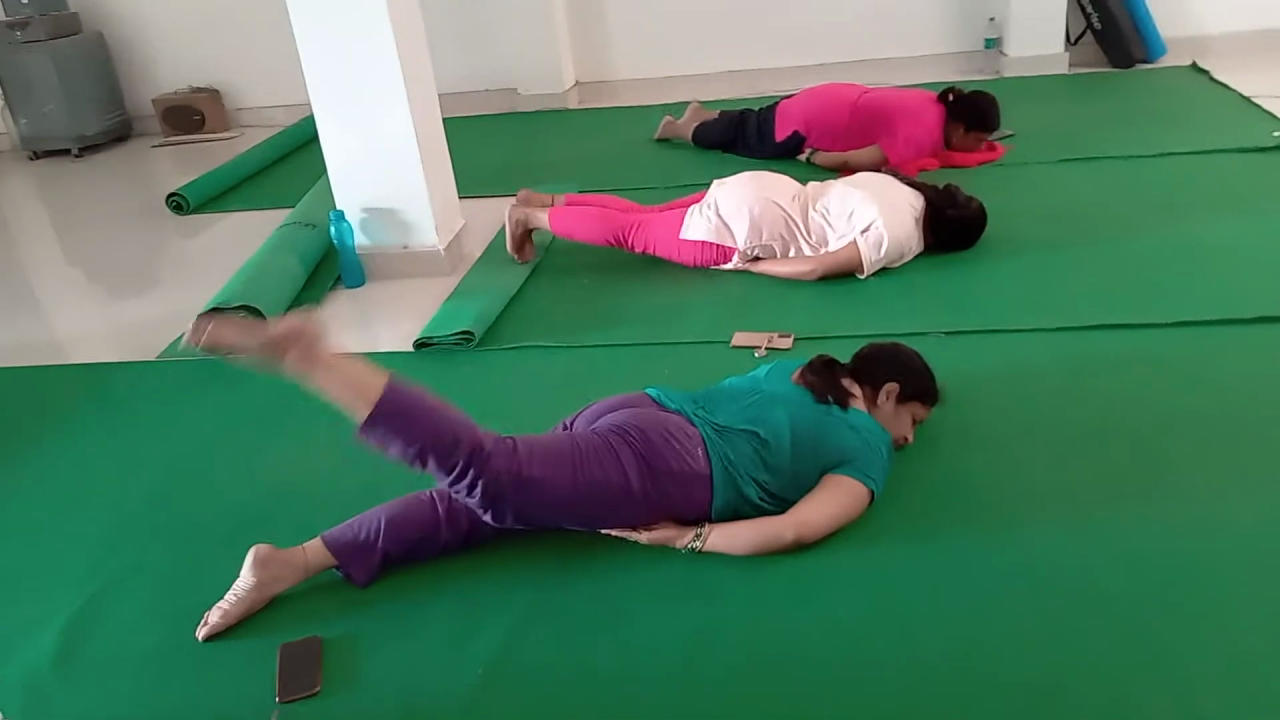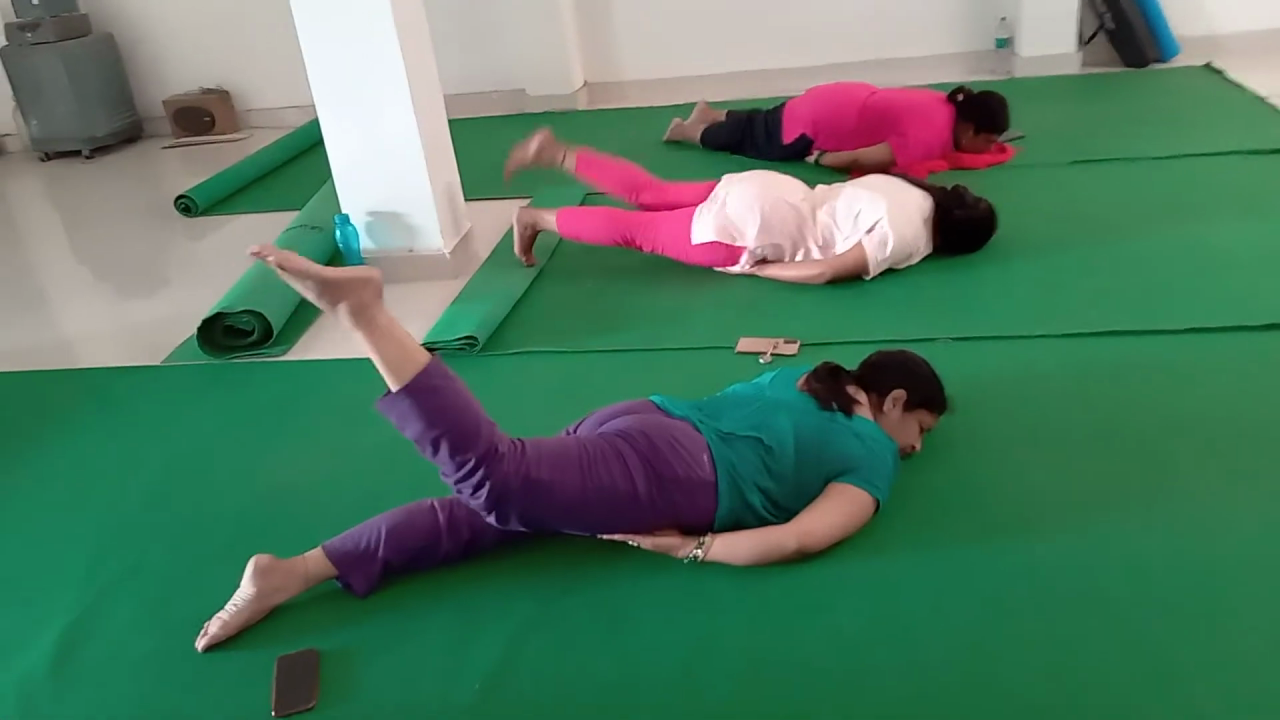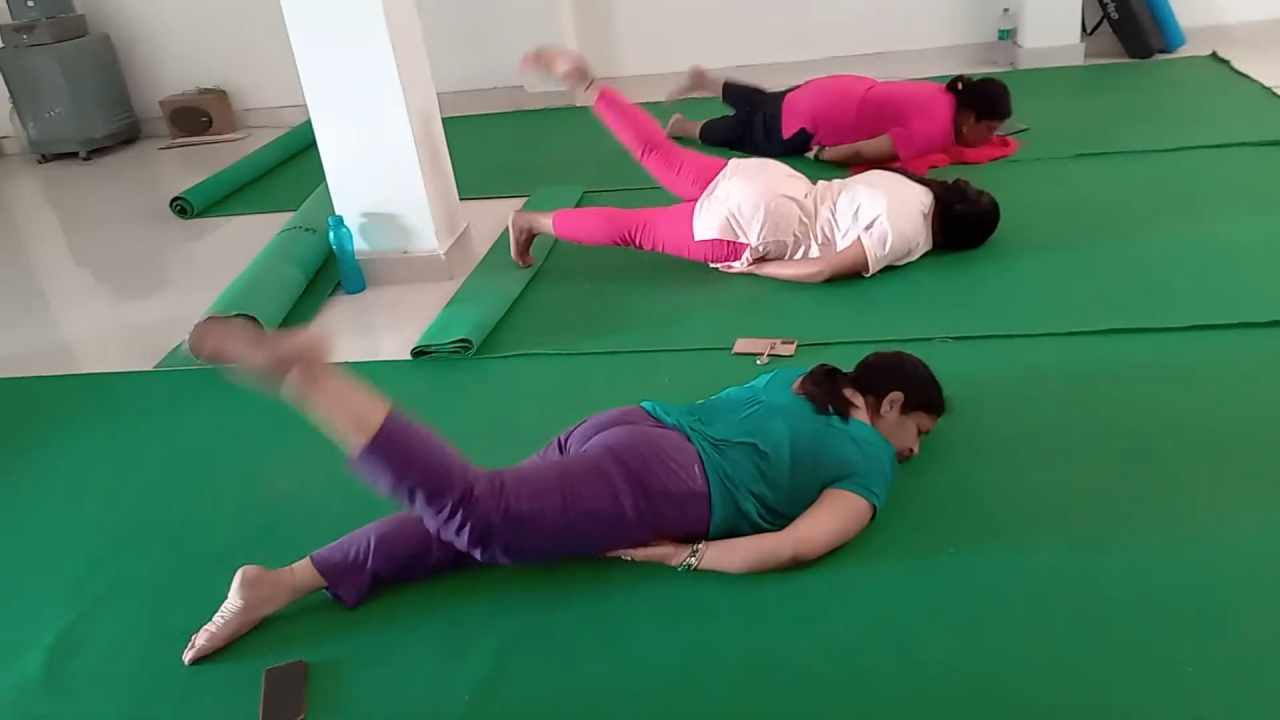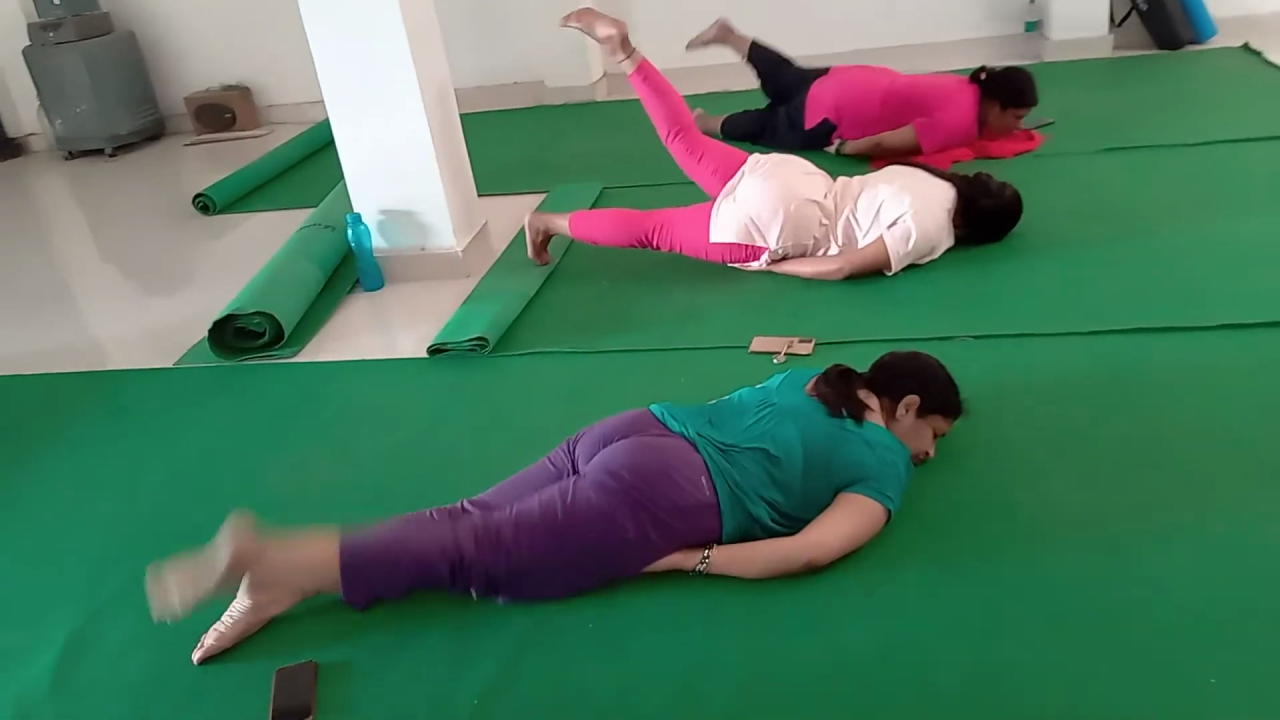
dt=0.2s
person 1, frame 1
left shoulder: (799, 372)
right shoulder: (867, 453)
right elbow: (795, 530)
right wrist: (686, 537)
left hip: (631, 409)
right hip: (662, 464)
left knee: (466, 509)
right knee: (488, 478)
left ankle: (286, 564)
right ankle: (299, 350)
person 1, frame 2
left shoulder: (804, 382)
right shoulder: (873, 463)
right elbow: (801, 539)
right wrist: (687, 546)
left hip: (633, 417)
right hip: (664, 468)
left knee: (469, 517)
right knee: (493, 479)
left ankle: (289, 573)
right ankle: (363, 305)
person 1, frame 3
left shoulder: (801, 382)
right shoulder: (868, 469)
right elbow: (795, 544)
right wrist: (679, 554)
left hip: (624, 423)
right hip: (655, 479)
left knee: (451, 525)
right knee: (475, 514)
left ankle: (279, 584)
right ankle: (303, 370)
person 1, frame 4
left shoulder: (814, 384)
right shoulder: (883, 472)
right elbow: (807, 551)
right wrist: (692, 559)
left hip: (630, 430)
right hip: (657, 492)
left knee: (464, 525)
right knee: (475, 555)
left ankle: (275, 575)
right ankle: (263, 556)
person 2, frame 1
left shoulder: (904, 189)
right shoulder: (898, 238)
right elbow: (817, 268)
right wrist: (752, 265)
left hip: (760, 192)
right hip: (746, 229)
left knee: (642, 218)
right knee: (633, 232)
left ankle: (546, 201)
right ankle: (532, 215)
person 2, frame 2
left shoulder: (912, 193)
right shoulder: (906, 239)
right elbow: (825, 271)
right wrist: (757, 270)
left hip: (768, 193)
right hip: (755, 230)
left knee: (647, 194)
right knee: (640, 229)
left ankle: (552, 151)
right ankle: (539, 219)
person 2, frame 3
left shoulder: (911, 187)
right shoulder: (906, 236)
right elbow: (822, 270)
right wrist: (753, 268)
left hip: (766, 183)
right hip: (753, 226)
left knee: (657, 153)
right knee: (636, 230)
left ankle: (580, 77)
right ankle: (533, 224)
person 2, frame 4
left shoulder: (930, 179)
right shoulder: (928, 233)
right elbow: (842, 267)
right wrist: (771, 263)
left hip: (784, 175)
right hip: (770, 221)
left knee: (684, 140)
right knee: (653, 232)
left ankle: (622, 48)
right ankle: (551, 222)
person 3, frame 1
left shoulder: (938, 104)
right shoulder: (923, 139)
right elbow: (849, 161)
right wrist: (810, 157)
left hip: (833, 101)
right hip: (805, 123)
left knee: (753, 125)
right knee: (742, 135)
left ankle: (702, 114)
right ankle: (680, 129)
person 3, frame 2
left shoulder: (948, 105)
right shoulder: (932, 140)
right elbow: (858, 160)
right wrist: (819, 159)
left hip: (839, 100)
right hip: (812, 124)
left knee: (762, 125)
right knee: (749, 138)
left ankle: (709, 114)
right ankle: (688, 131)
person 3, frame 3
left shoulder: (949, 98)
right shoulder: (935, 131)
right elbow: (859, 153)
right wrist: (819, 153)
left hip: (839, 94)
right hip: (810, 119)
left knee: (763, 108)
right knee: (747, 134)
left ankle: (702, 79)
right ankle: (687, 127)
person 3, frame 4
left shoulder: (972, 89)
right shoulder: (959, 123)
right elbow: (882, 145)
right wrist: (840, 147)
left hip: (856, 84)
right hip: (829, 113)
left knee: (787, 81)
right knee: (767, 129)
left ankle: (727, 34)
right ankle: (709, 124)
